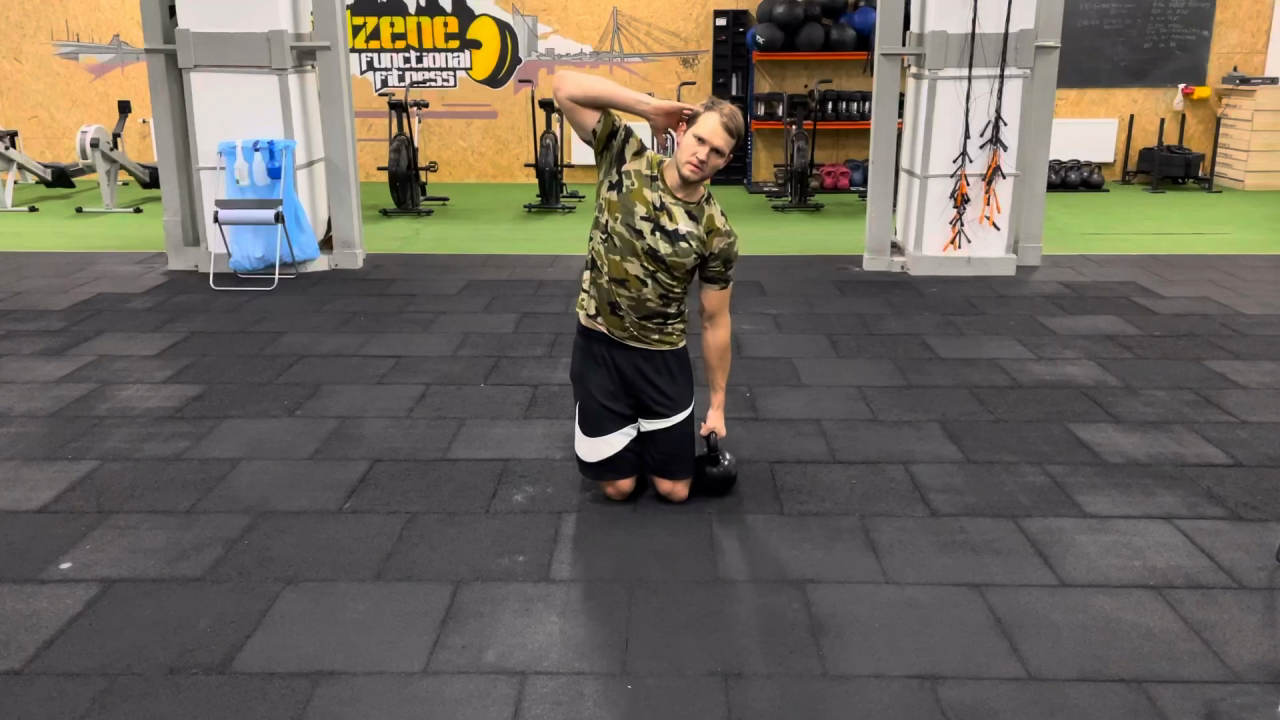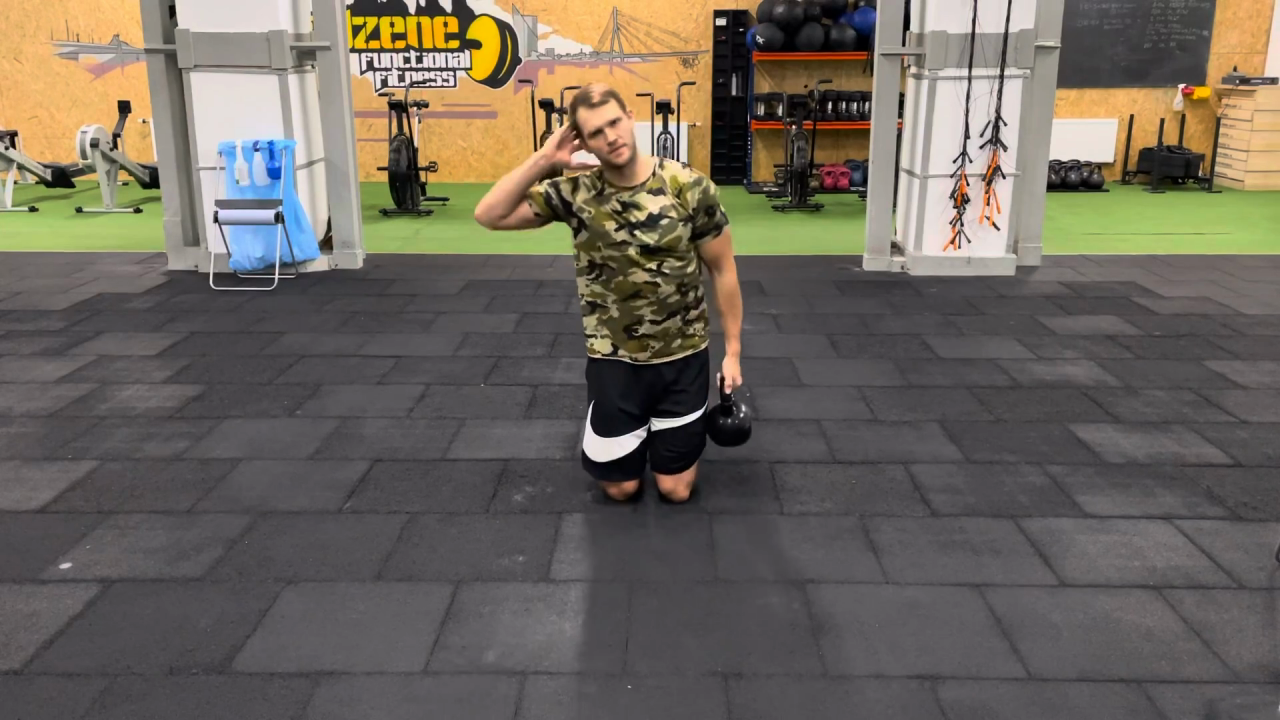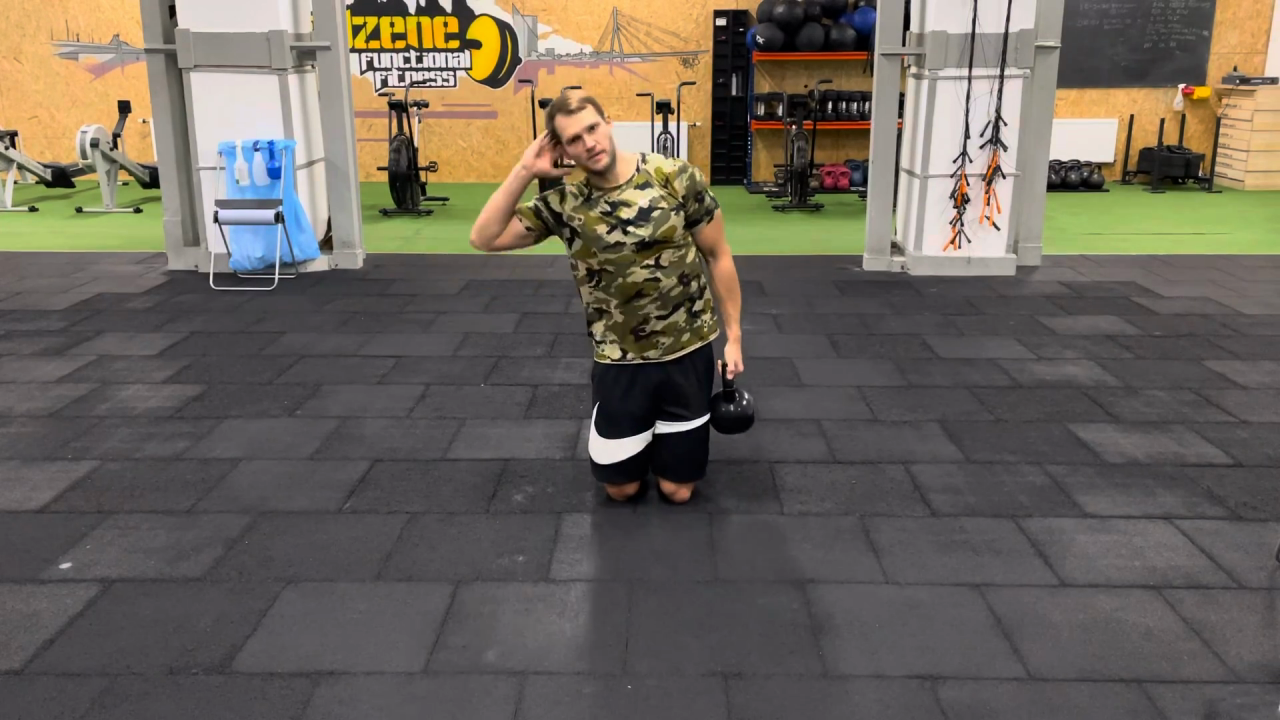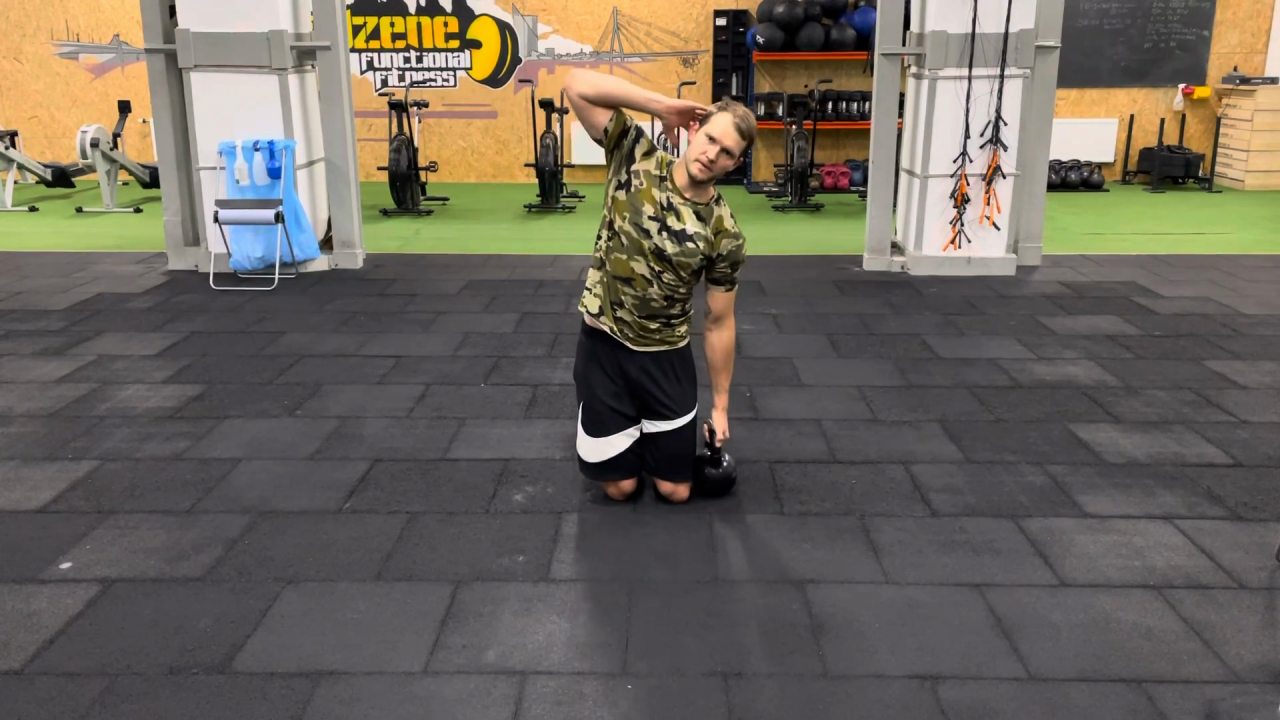
dt=1s
person 1, frame 1
left shoulder: (716, 233)
right shoulder: (625, 160)
left elbow: (715, 322)
right elbow: (564, 86)
left wrist: (717, 403)
right wrist: (650, 107)
left hip: (662, 353)
right hip: (599, 344)
left knee: (675, 490)
right knee: (618, 487)
left ankle: (648, 432)
right ankle: (625, 431)
person 1, frame 2
left shoulder: (691, 189)
right shoulder: (575, 193)
left elbow: (723, 270)
right elbow: (488, 216)
left wrist: (732, 351)
right wrist: (541, 162)
left hip: (681, 357)
right hip: (614, 359)
left knee: (675, 489)
right knee: (619, 487)
left ankle: (670, 434)
right ankle: (635, 431)
person 1, frame 3
left shoulder: (677, 179)
right shoulder: (564, 204)
left elbow: (718, 258)
right elbow: (484, 238)
left wrist: (733, 336)
right wrist: (525, 170)
left hip: (688, 353)
right hip: (621, 360)
left knee: (677, 490)
right knee: (621, 488)
left ankle: (663, 436)
right ankle: (638, 436)
person 1, frame 4
left shoulder: (725, 235)
right shoulder: (635, 158)
left elbow: (719, 323)
right elbow: (576, 85)
left wrist: (720, 405)
right wrist: (662, 106)
left hip: (665, 354)
right hip: (602, 344)
left knee: (676, 490)
right knee: (619, 486)
left ankle: (651, 432)
right ankle: (626, 430)
